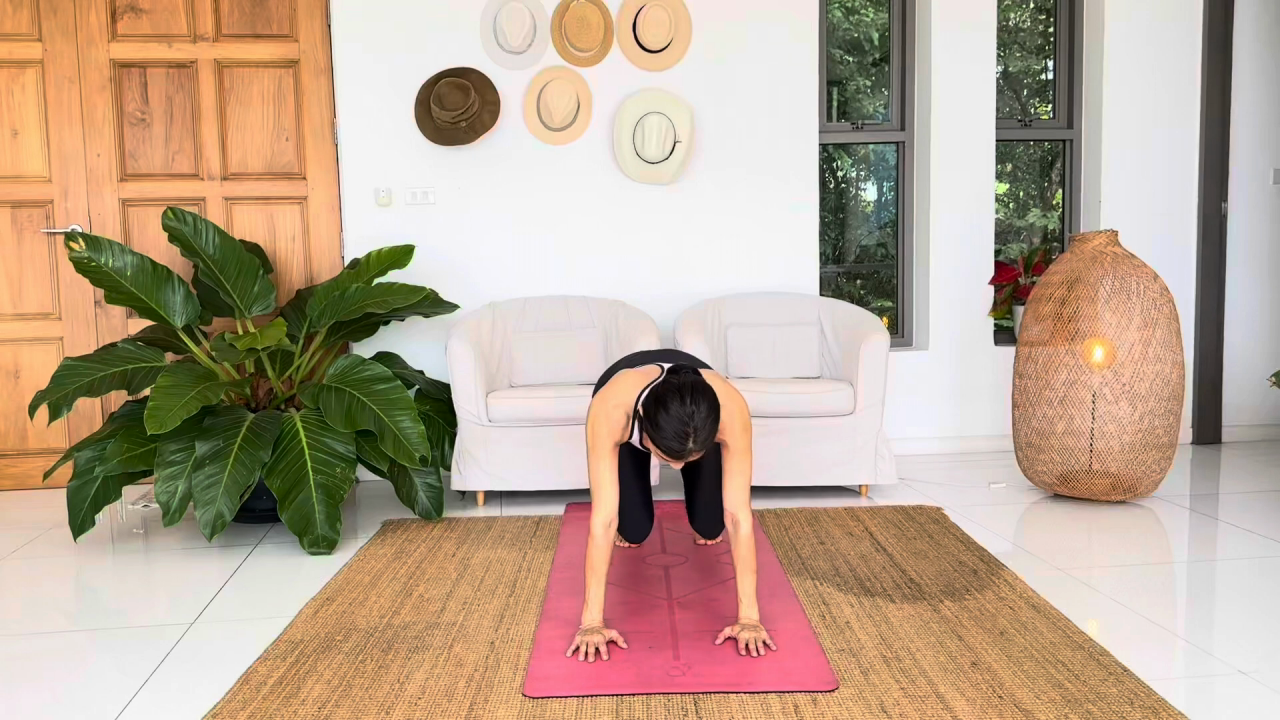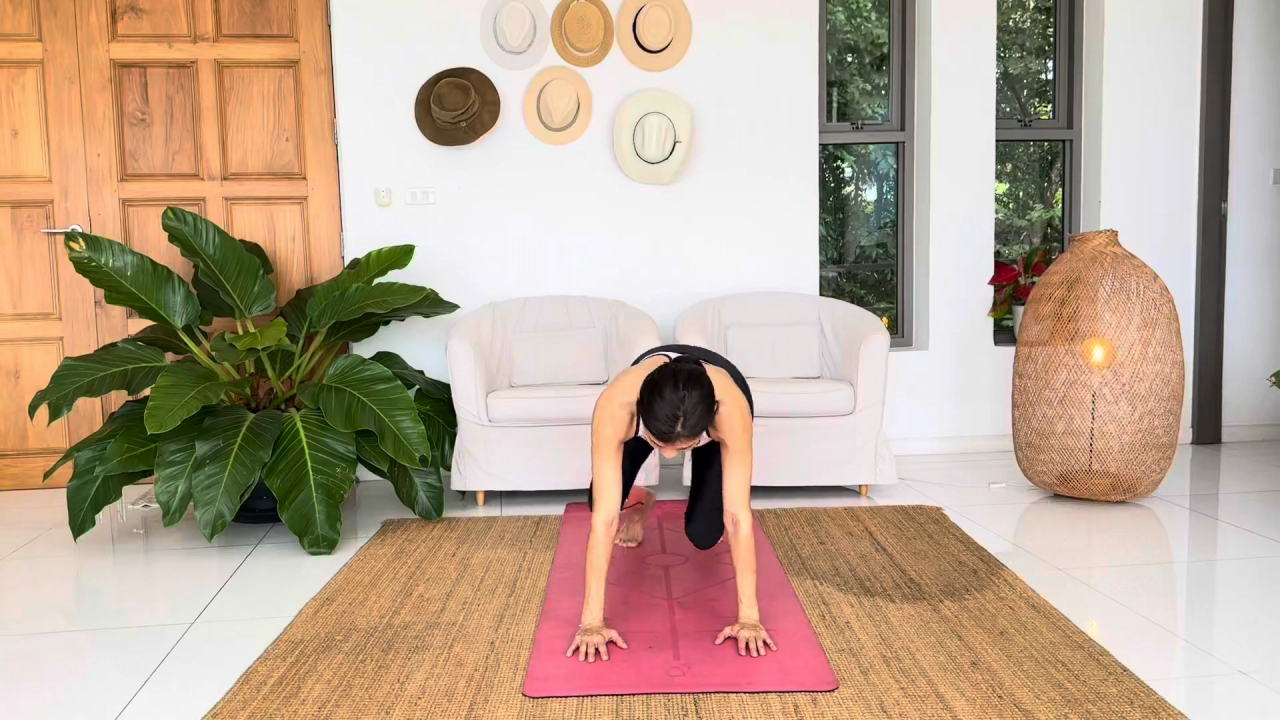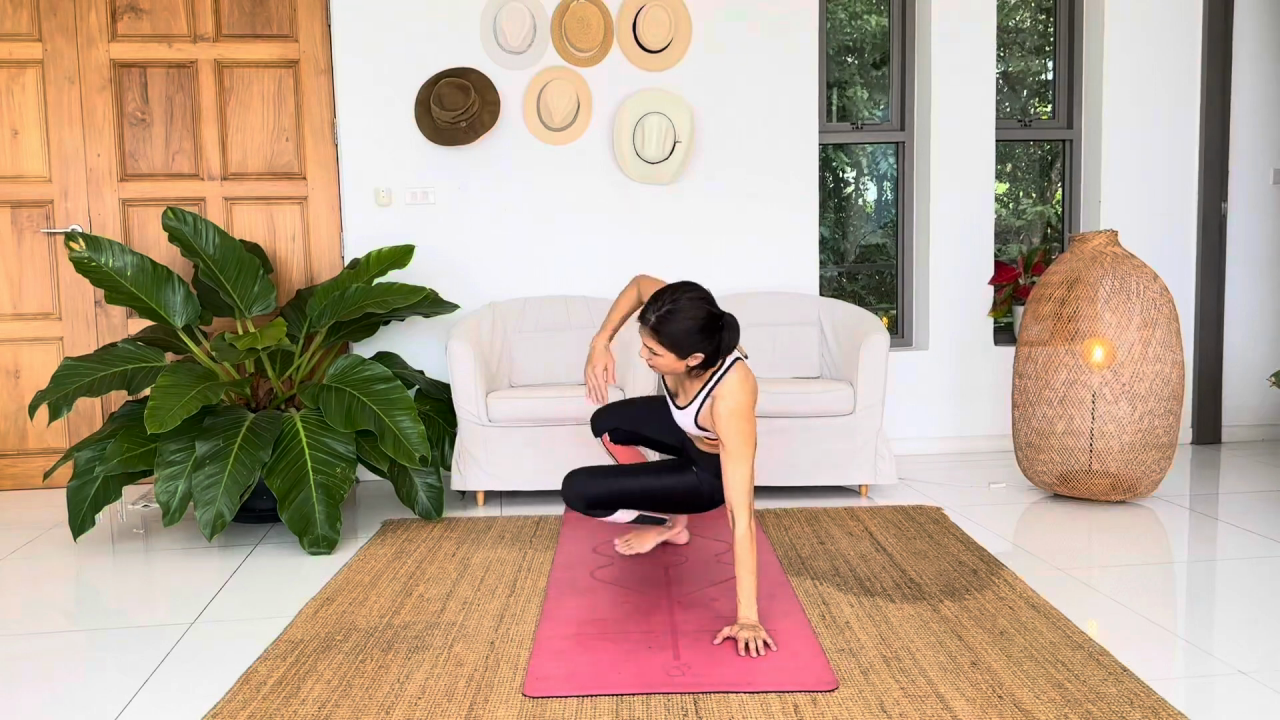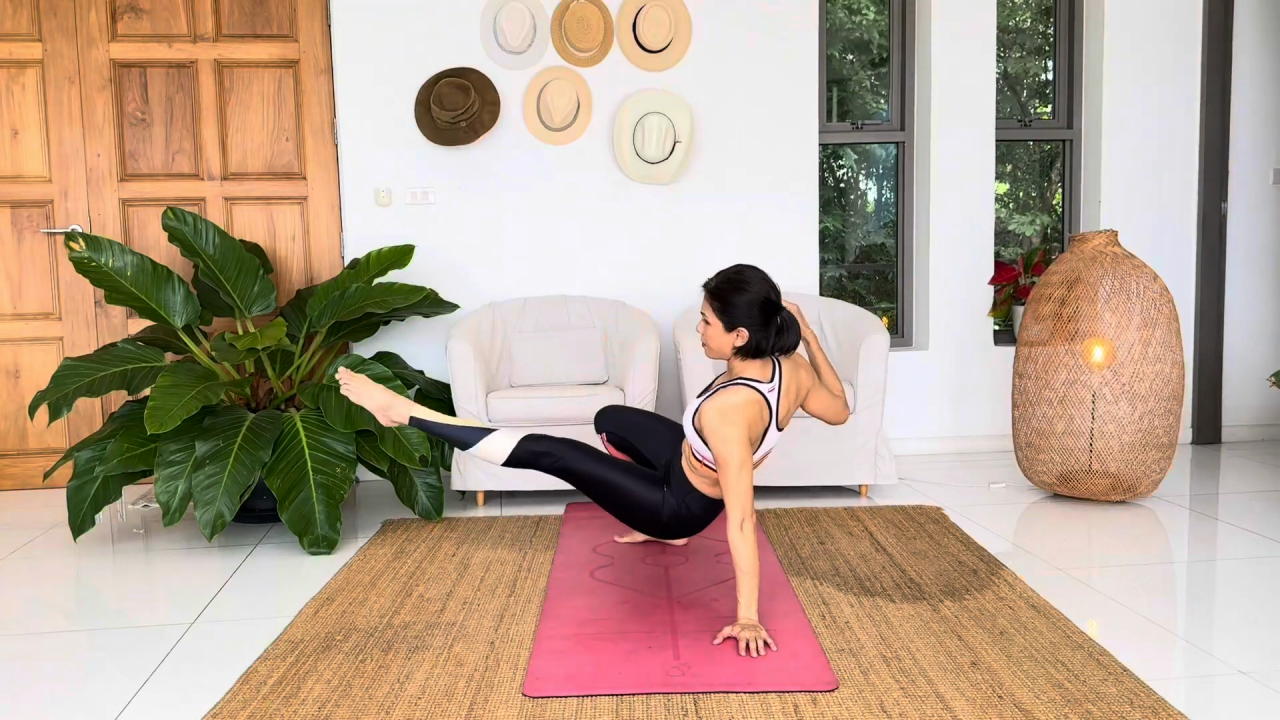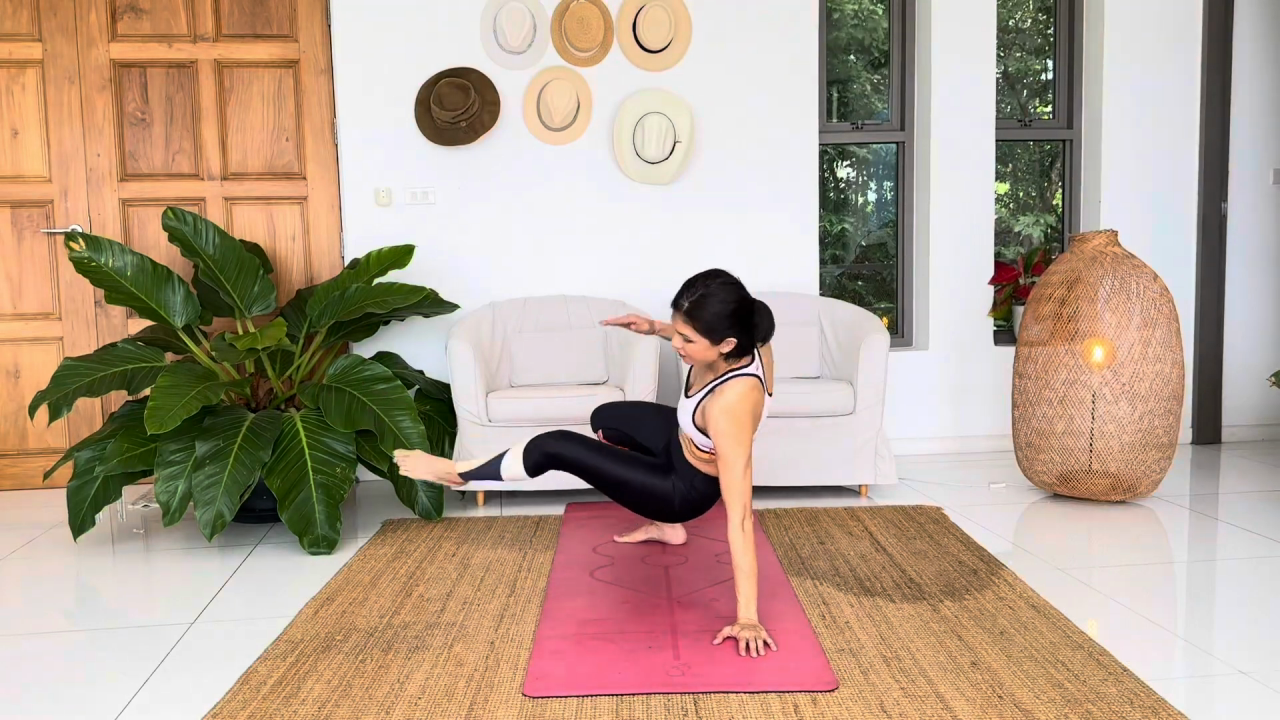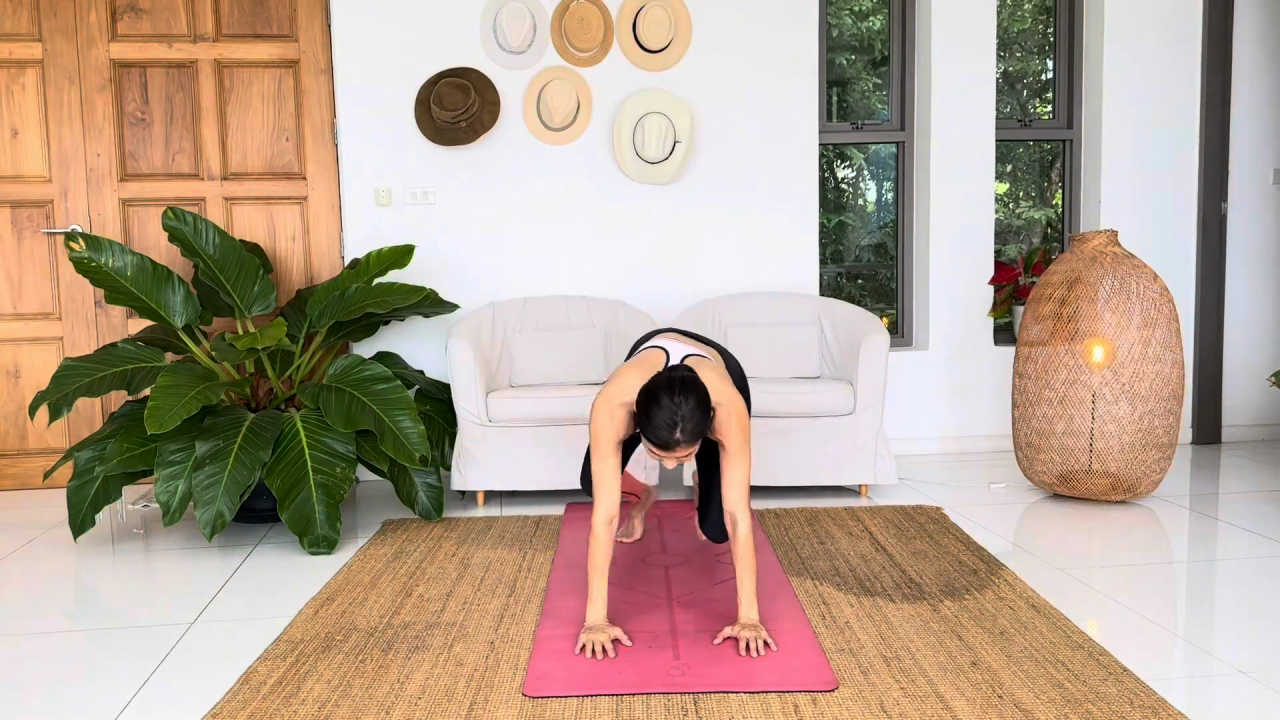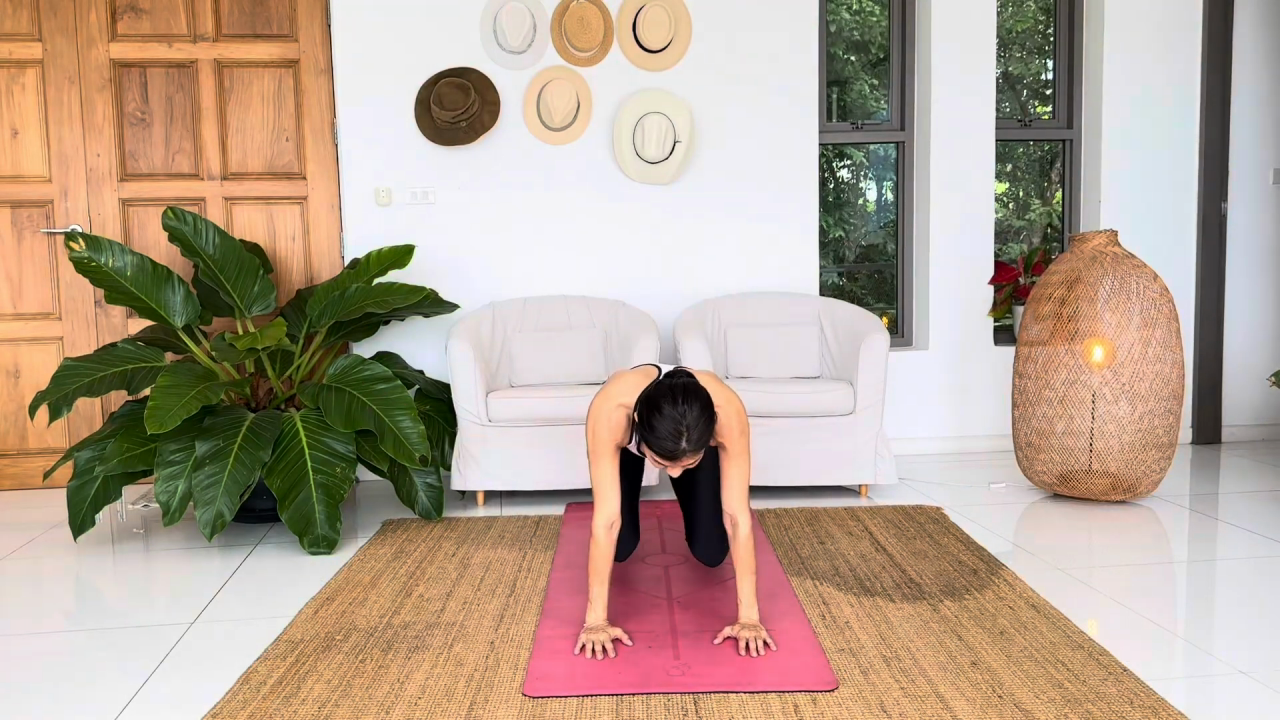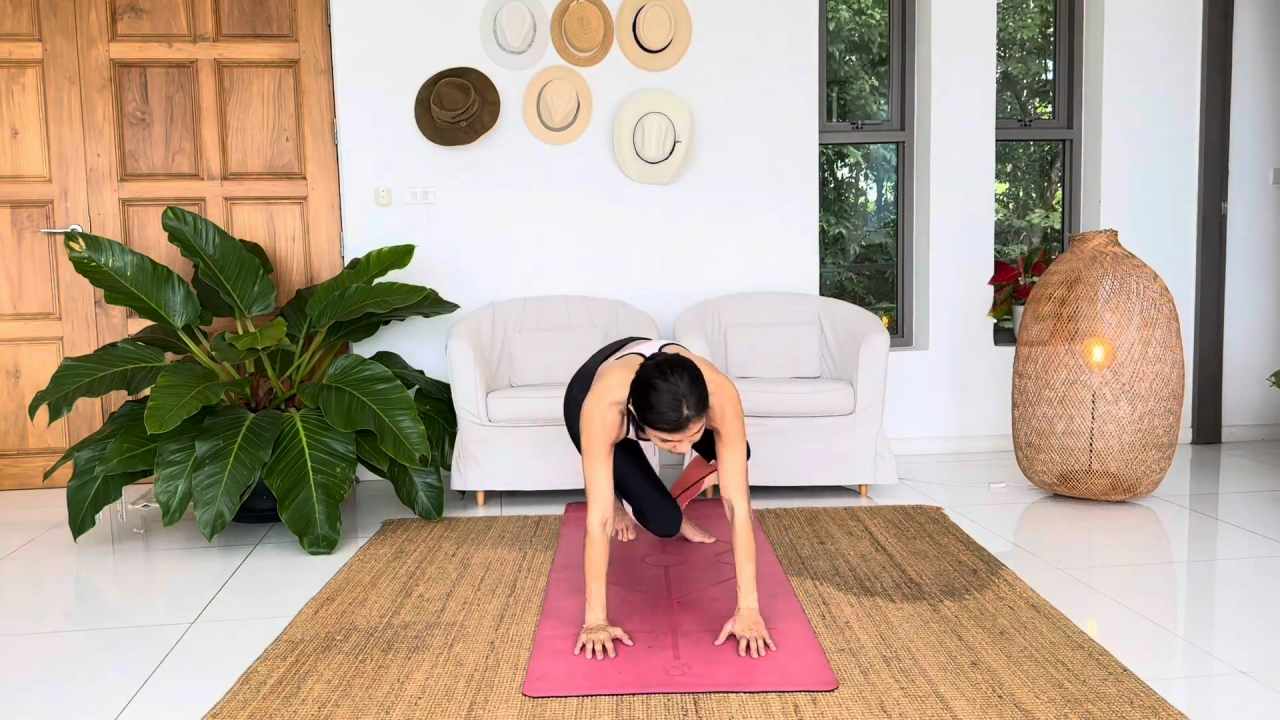
dt=0.5s
person 1, frame 1
left shoulder: (730, 408)
right shoulder: (611, 408)
left elbow: (739, 515)
right elbow: (602, 519)
left wrist: (749, 617)
right wrist: (592, 620)
left hip: (699, 399)
left knee: (710, 525)
right knee: (634, 530)
right ankle: (630, 515)
person 1, frame 2
left shoulder: (730, 407)
right shoulder: (618, 404)
left elbow: (739, 517)
right elbow: (604, 518)
left wrist: (748, 616)
right wrist: (592, 619)
left hip: (715, 409)
left knee: (701, 533)
right knee: (608, 497)
left ankle: (713, 504)
right ankle: (641, 509)
person 1, frame 3
left shoulder: (730, 400)
right shoulder: (664, 325)
left elbow: (740, 515)
right elbow: (640, 283)
left wrist: (747, 617)
right wrist: (600, 342)
left hip: (713, 467)
right hip: (688, 429)
left knee: (576, 490)
right knee: (606, 424)
left ankle: (662, 524)
right ankle: (671, 518)
person 1, frame 4
left shoulder: (727, 409)
right shoulder: (790, 366)
left elbow: (740, 520)
right elbow: (840, 410)
left wrist: (748, 618)
right wrist: (807, 332)
left hip: (683, 503)
right hip: (690, 463)
left knee: (545, 451)
right knee: (609, 421)
left ankle: (406, 413)
right ankle: (658, 528)
person 1, frame 5
left shoulder: (729, 405)
right shoulder: (743, 344)
left elbow: (739, 518)
left wrist: (747, 617)
right wrist: (658, 328)
left hip: (686, 486)
right hip: (685, 442)
left knee: (552, 447)
right knee: (606, 418)
left ankle: (459, 473)
right ankle: (664, 525)
person 1, frame 6
left shoulder: (726, 404)
right shoulder: (615, 402)
left elbow: (738, 516)
right elbow: (604, 516)
left wrist: (748, 616)
right wrist: (595, 617)
left knee: (719, 529)
right knee: (596, 484)
left ankle: (711, 497)
right ankle: (640, 499)
person 1, frame 7
left shoulder: (726, 411)
right shoulder: (611, 410)
left elbow: (738, 517)
right elbow: (606, 521)
left wrist: (749, 616)
right wrist: (595, 619)
left hip: (695, 435)
right hip: (629, 432)
left knee: (712, 553)
right knee: (620, 548)
person 1, frame 8
left shoulder: (716, 391)
right shoulder: (605, 406)
left elbow: (737, 502)
right elbow: (598, 520)
left wrist: (748, 607)
right wrist: (595, 619)
right hip: (589, 404)
right knee: (666, 521)
left ankle: (672, 506)
right ankle: (622, 494)
